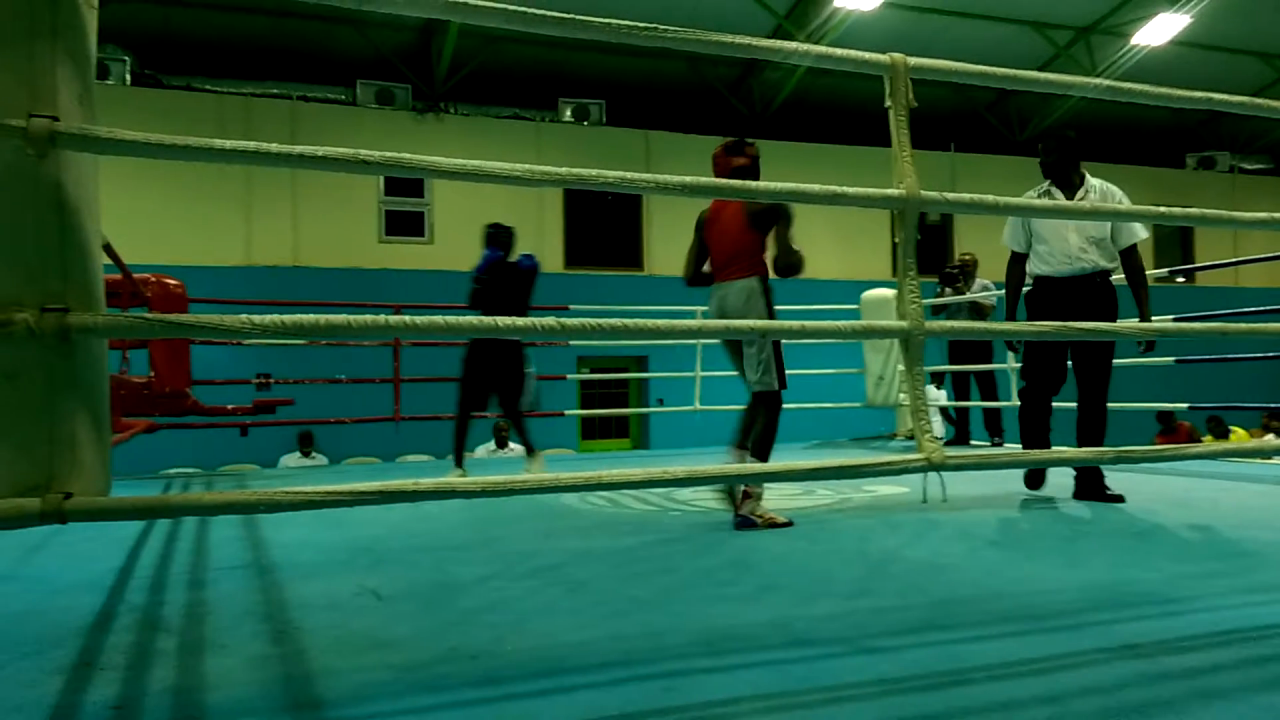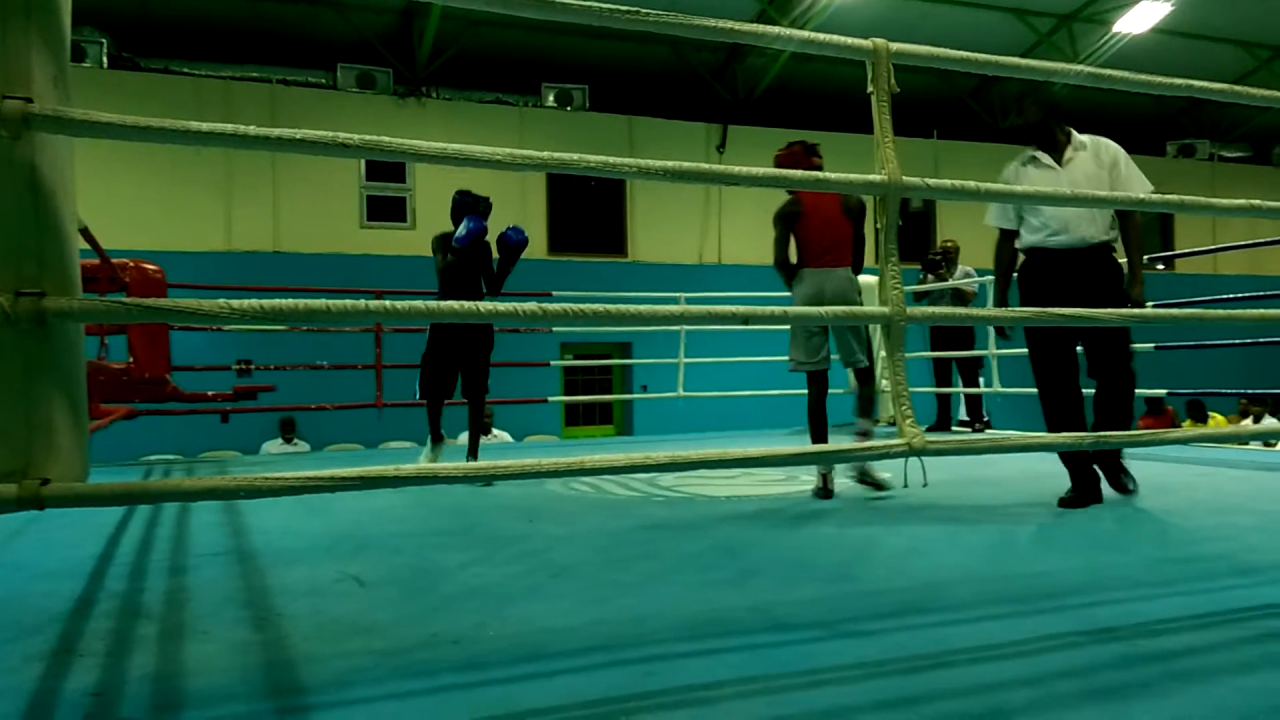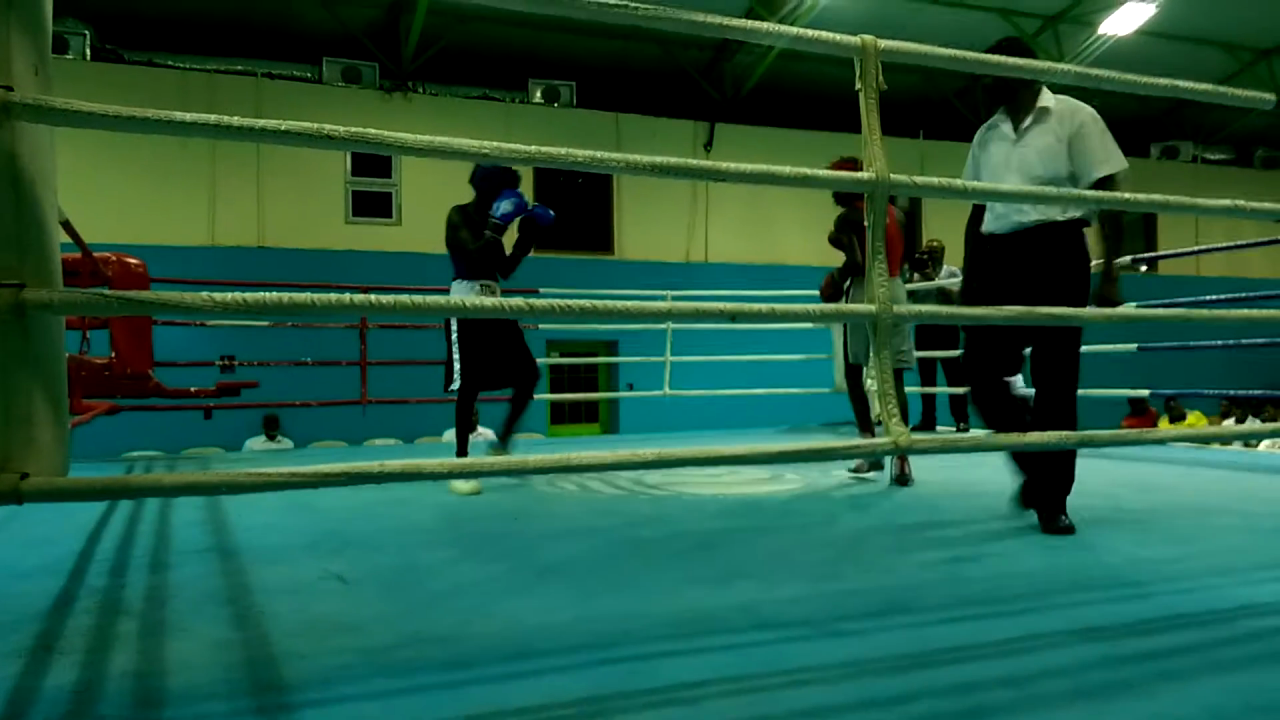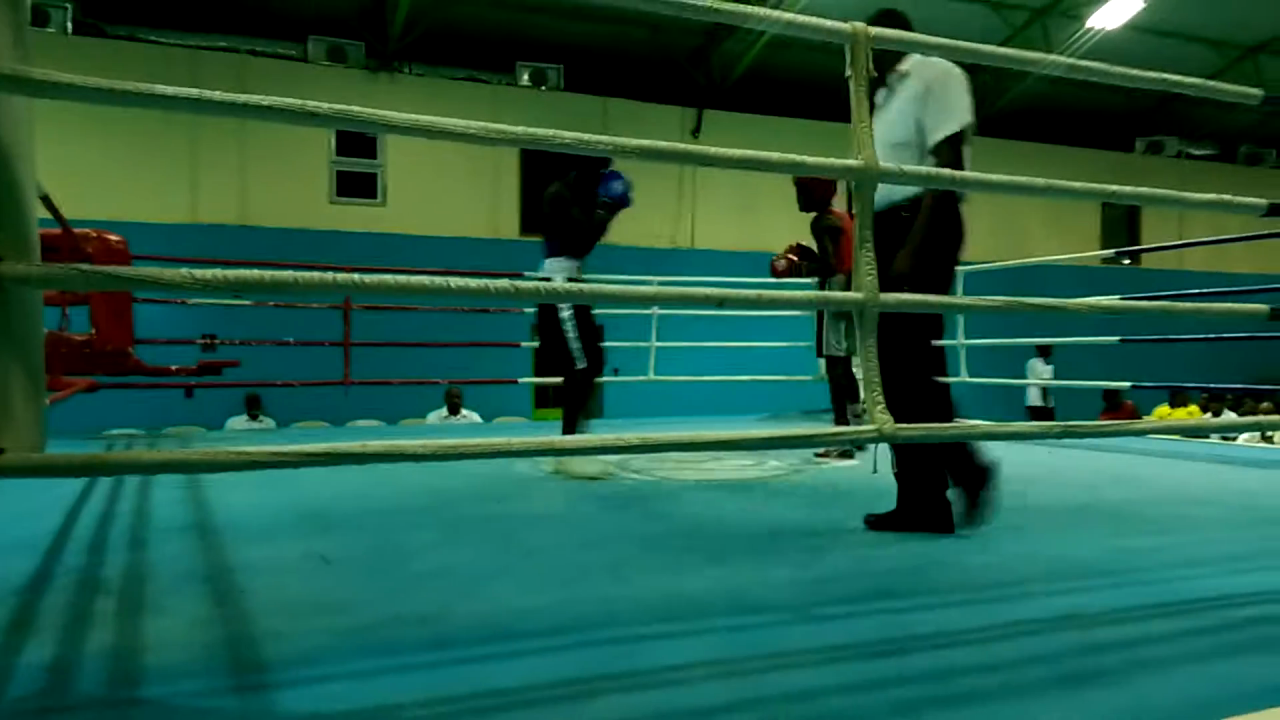
dt=0.7s
person 1, frame 1
left shoulder: (1109, 196)
right shoulder: (1030, 204)
left elbow: (1130, 258)
right elbow: (1018, 261)
left wrist: (1145, 315)
right wrist: (1009, 317)
left hip: (1096, 296)
right hip: (1047, 297)
left knee: (1093, 390)
right knee: (1039, 383)
left ankle: (1088, 478)
person 1, frame 2
left shoulder: (1104, 152)
right shoulder: (1016, 171)
left elbow: (1130, 216)
right elbow: (1007, 239)
left wrist: (1136, 277)
right wrist: (1000, 299)
left hip: (1098, 267)
right hip: (1042, 273)
left knee: (1114, 367)
right knee: (1055, 378)
left ankle: (1107, 453)
right ankle: (1082, 477)
person 1, frame 3
left shoulder: (1073, 117)
right shoulder: (987, 134)
left elbow: (1106, 195)
left wrist: (1108, 272)
right wrist: (967, 281)
left hip: (1053, 252)
right hip: (995, 257)
left knee: (1054, 378)
right knee: (979, 368)
left ankle: (1052, 498)
right ankle: (1036, 467)
person 1, frame 4
left shoulder: (935, 75)
right shoulder: (883, 98)
left elbow: (948, 167)
left wrist: (914, 247)
right wrist: (865, 256)
left hip: (920, 229)
right hip: (889, 231)
left knee: (905, 362)
right knee: (893, 363)
left ankle: (963, 468)
right ankle: (921, 499)
person 2, frame 1
left shoulder: (707, 214)
right shoulder: (768, 205)
left elbow: (692, 277)
right elbow: (790, 262)
right wrist: (792, 265)
left hip: (719, 302)
right hip: (750, 297)
left knee: (760, 394)
right knee: (770, 399)
right ankle: (747, 503)
person 2, frame 2
left shoulder: (788, 209)
right shoulder: (853, 202)
left elbow: (780, 262)
right elbow: (857, 262)
left hip: (807, 288)
right hip: (842, 285)
left knee: (817, 382)
right knee: (865, 373)
left ankle: (824, 474)
person 2, frame 3
left shoulder: (850, 216)
right shoulder: (895, 215)
left elbow: (856, 262)
left wrist: (835, 279)
left hip: (864, 295)
right hip: (895, 293)
left knee: (854, 372)
right knee: (894, 377)
right ankle: (901, 458)
person 2, frame 4
left shoulder: (822, 222)
right shoulder: (844, 219)
left elbow: (829, 267)
left wrist: (795, 268)
right wrist: (809, 257)
left hip: (835, 291)
right hip: (853, 289)
left knee: (835, 365)
right knee: (844, 362)
right ankle: (857, 419)
person 3, frame 1
left shoulder: (517, 271)
right shoulder: (482, 269)
left elbow: (522, 312)
right elbow: (472, 304)
left wrist: (527, 286)
right wrist: (481, 278)
left hip: (509, 341)
right hip: (483, 339)
left knee: (512, 407)
right knee: (465, 405)
left ankle: (532, 455)
right ankle: (458, 466)
person 3, frame 2
left shoulder: (483, 246)
right shoulder: (442, 241)
left elbow: (493, 290)
right elbow: (443, 278)
left wrist: (507, 261)
right wrist: (459, 247)
left hip: (476, 320)
right hip: (445, 319)
left knee: (477, 391)
right knee: (436, 391)
left ankle: (472, 459)
right ankle: (435, 438)
person 3, frame 3
left shoulder: (492, 223)
right shoulder: (459, 216)
left elbow: (505, 271)
right elbow: (474, 256)
left wrist: (526, 239)
right wrist: (496, 223)
left hip: (494, 303)
right hip: (467, 303)
left knee: (528, 376)
right knee: (469, 387)
left ankle: (502, 444)
person 3, frame 4
left shoulder: (577, 196)
right shoulder: (559, 193)
right elbow: (586, 235)
left wrist: (606, 210)
right wrist: (605, 205)
left hip: (571, 283)
right hip: (559, 282)
left knee: (584, 370)
right knee: (585, 368)
person 4, frame 1
left shoulder: (985, 285)
right shoulder: (949, 288)
left elbow: (987, 310)
right elbow: (935, 311)
left wrist: (965, 293)
right wrist: (943, 288)
left hip: (979, 341)
right hip: (956, 343)
left knee: (987, 389)
right knee: (959, 391)
left ankle: (996, 434)
right ankle: (961, 433)
person 4, frame 2
left shoulder: (967, 272)
right shoulder: (931, 274)
left elbow: (968, 297)
right elbow: (917, 297)
left wrist: (947, 279)
right wrist: (925, 274)
left hip: (960, 328)
right hip: (938, 329)
left knee: (969, 376)
right knee: (941, 377)
left ankle: (977, 419)
right ankle: (943, 419)
person 4, frame 3
left shoulder: (952, 272)
right shoulder: (916, 275)
left elbow: (954, 297)
left wrist: (933, 279)
right wrist: (912, 274)
left hip: (946, 328)
right hip: (923, 329)
left knee: (954, 376)
right knee: (926, 377)
left ankle: (962, 420)
right ankle: (928, 419)
person 4, frame 4
left shoulder: (937, 263)
right shoulder: (908, 263)
left elbow: (941, 288)
right elbow: (896, 287)
left wrist: (918, 270)
left hip: (930, 316)
right hip: (909, 318)
left knee: (935, 362)
right knee: (911, 363)
left ankle: (943, 409)
right ankle: (913, 408)
